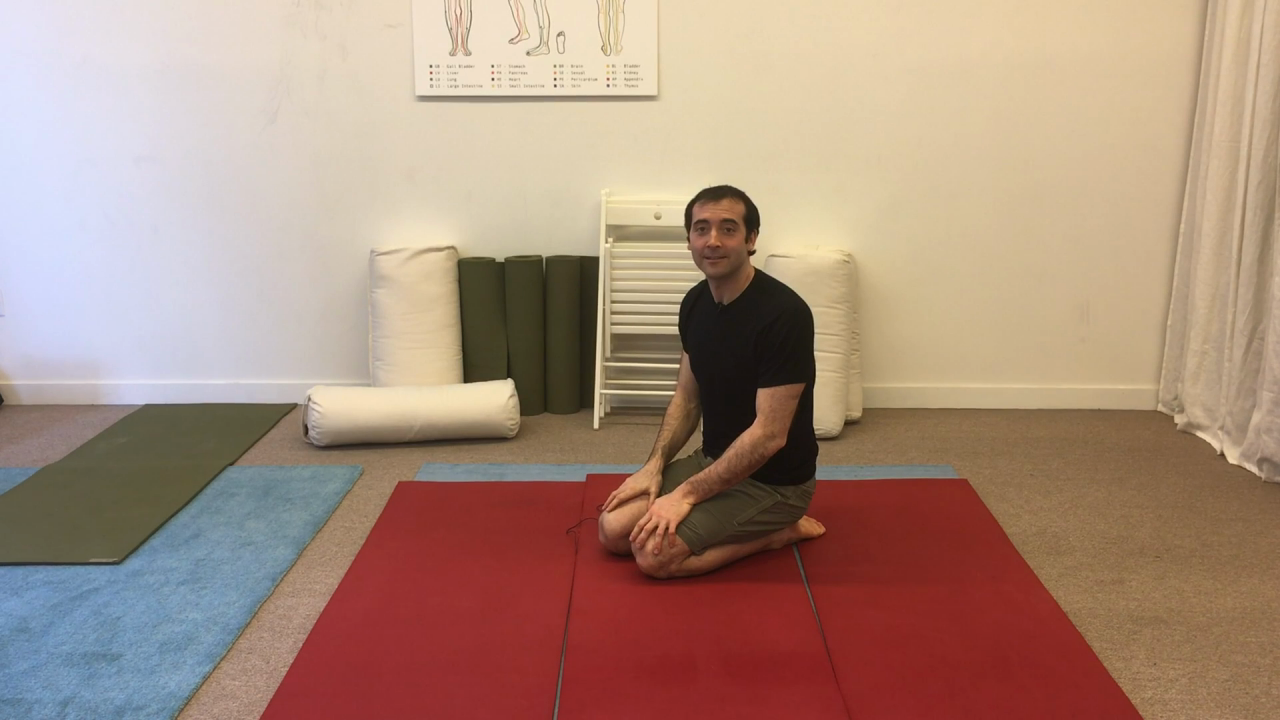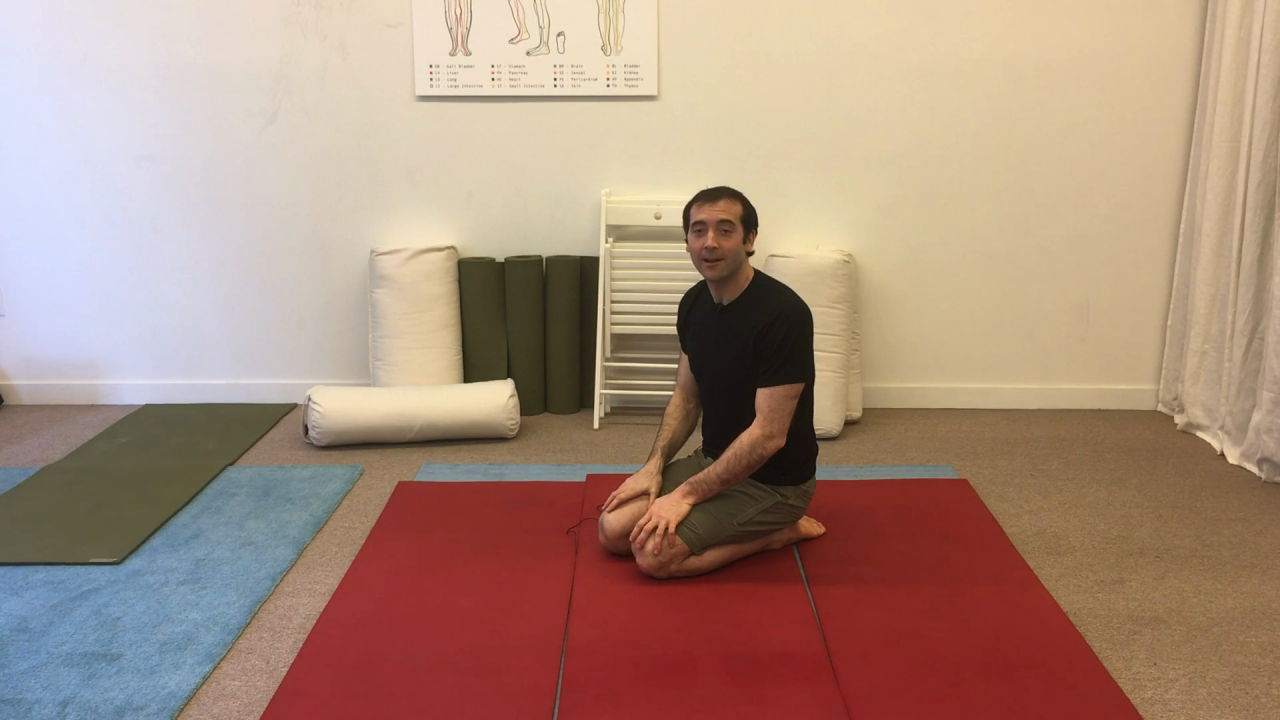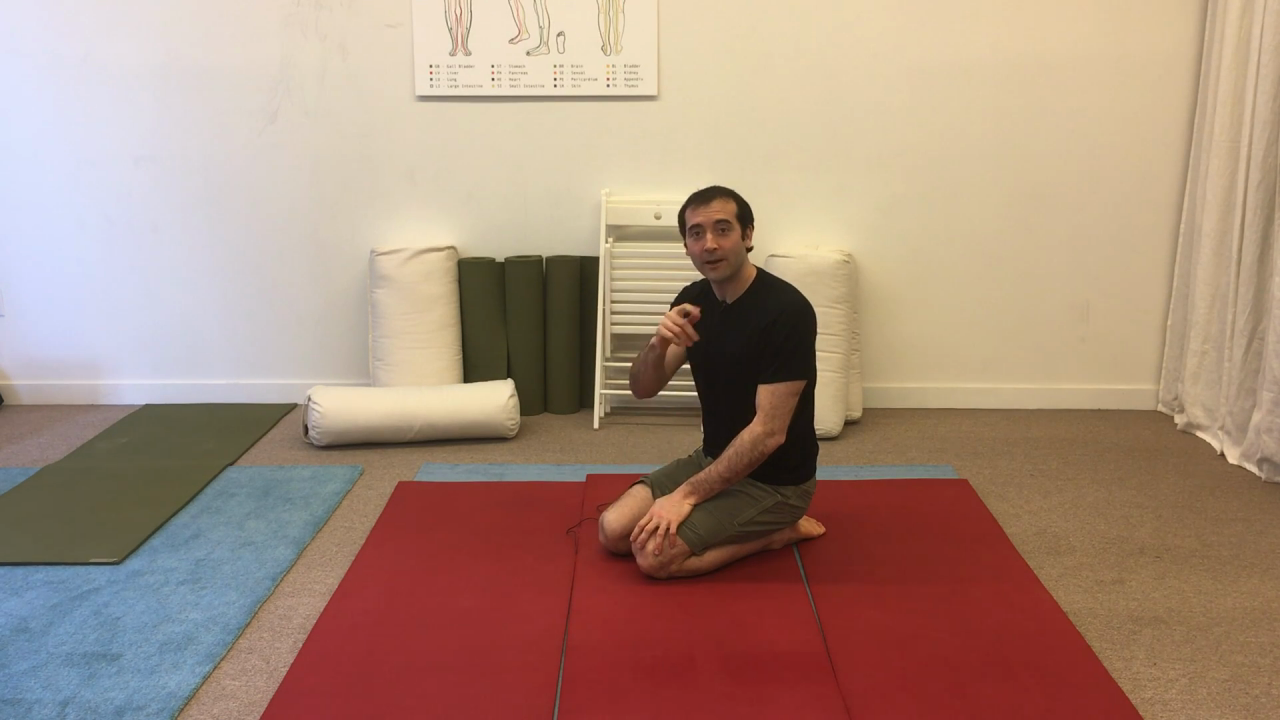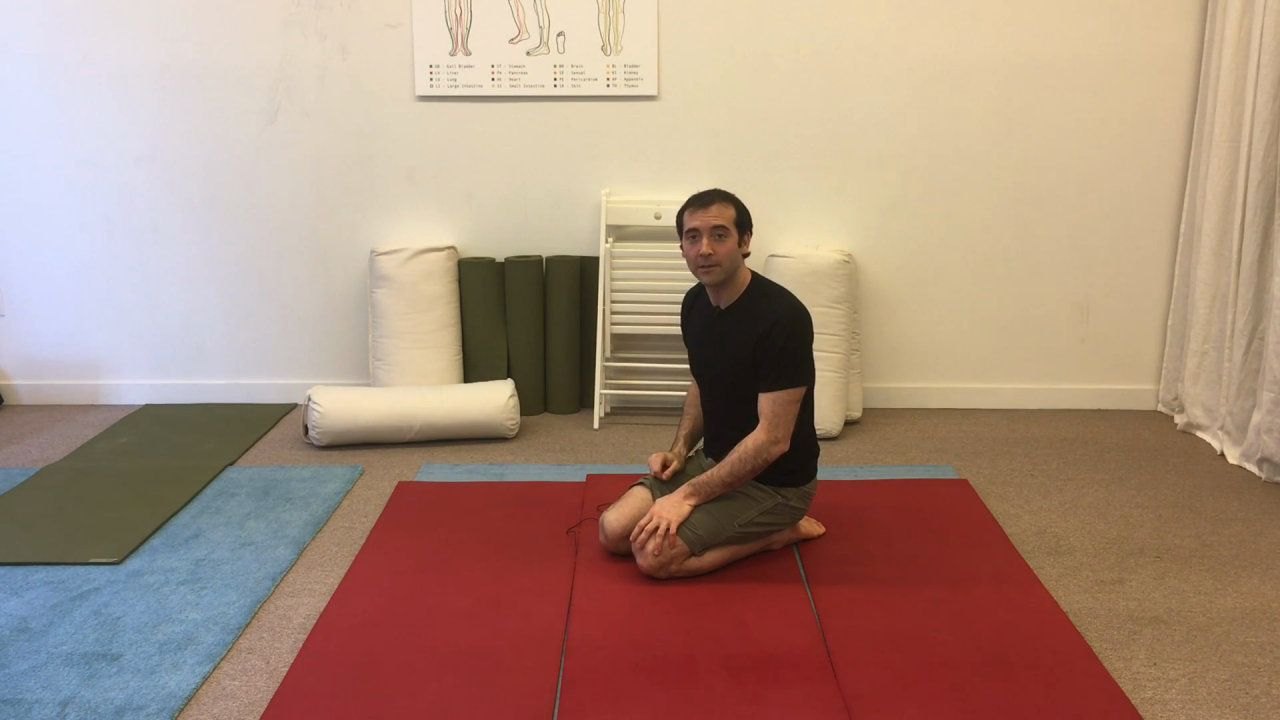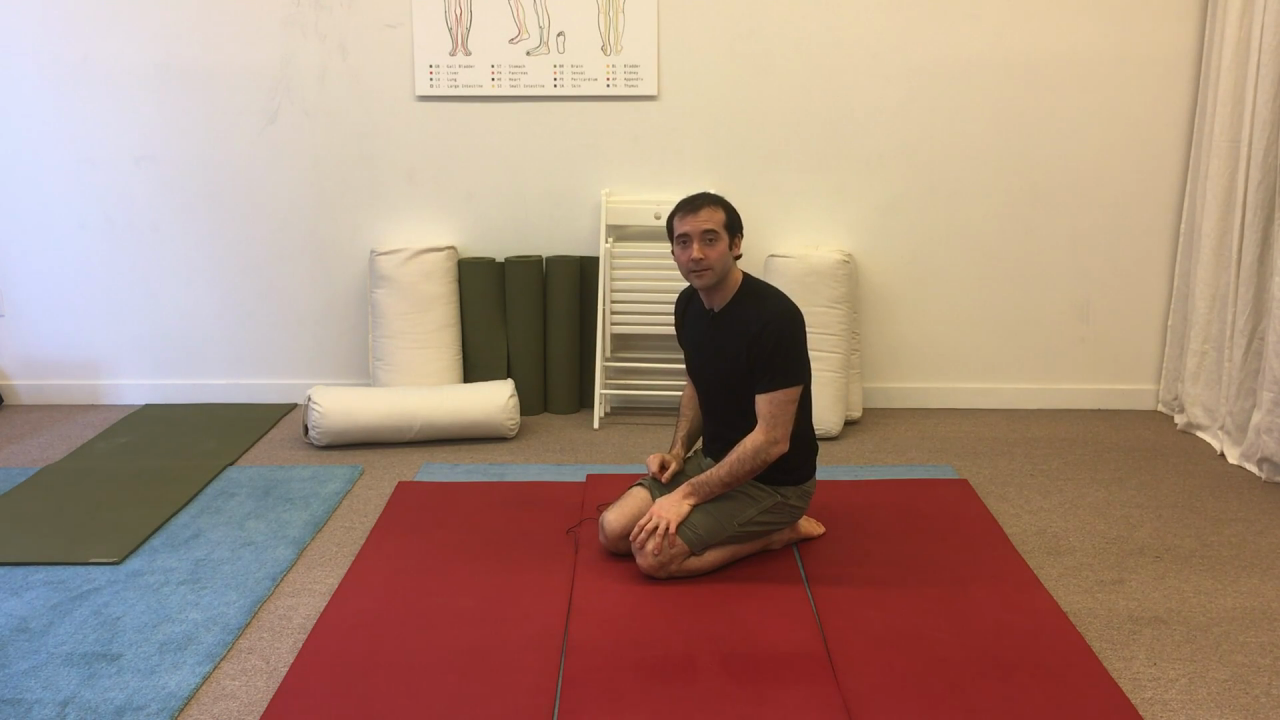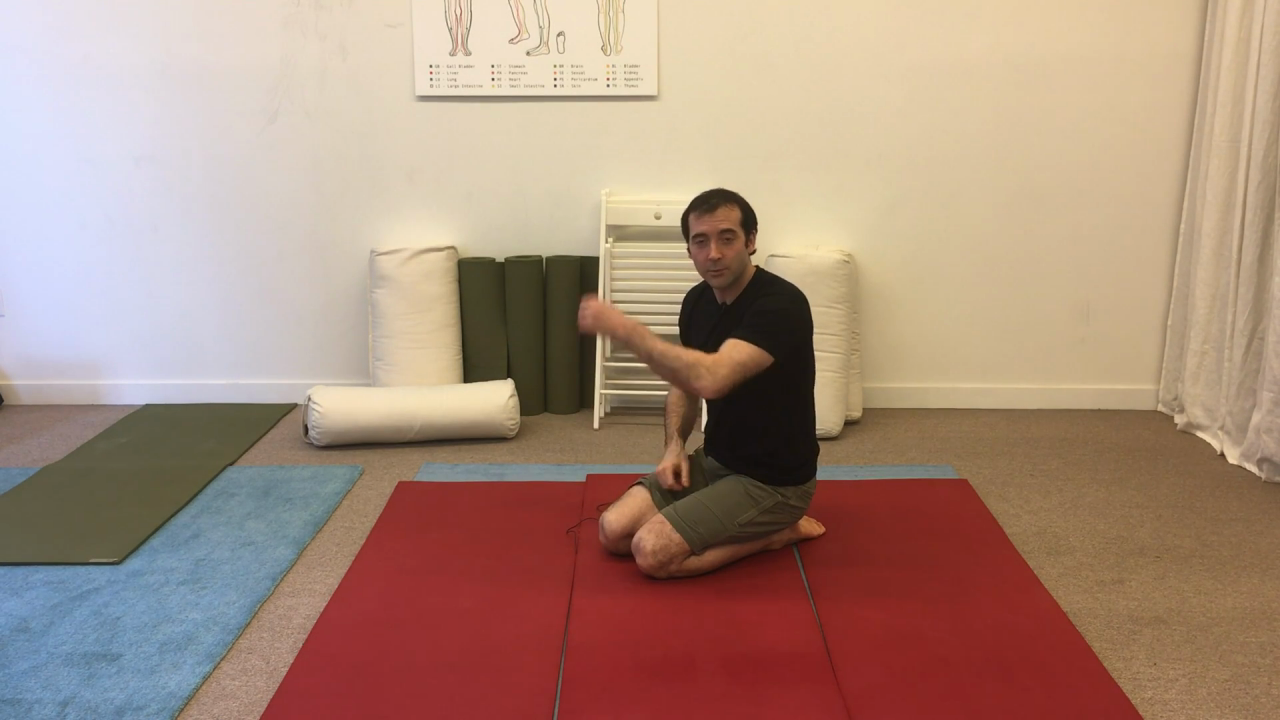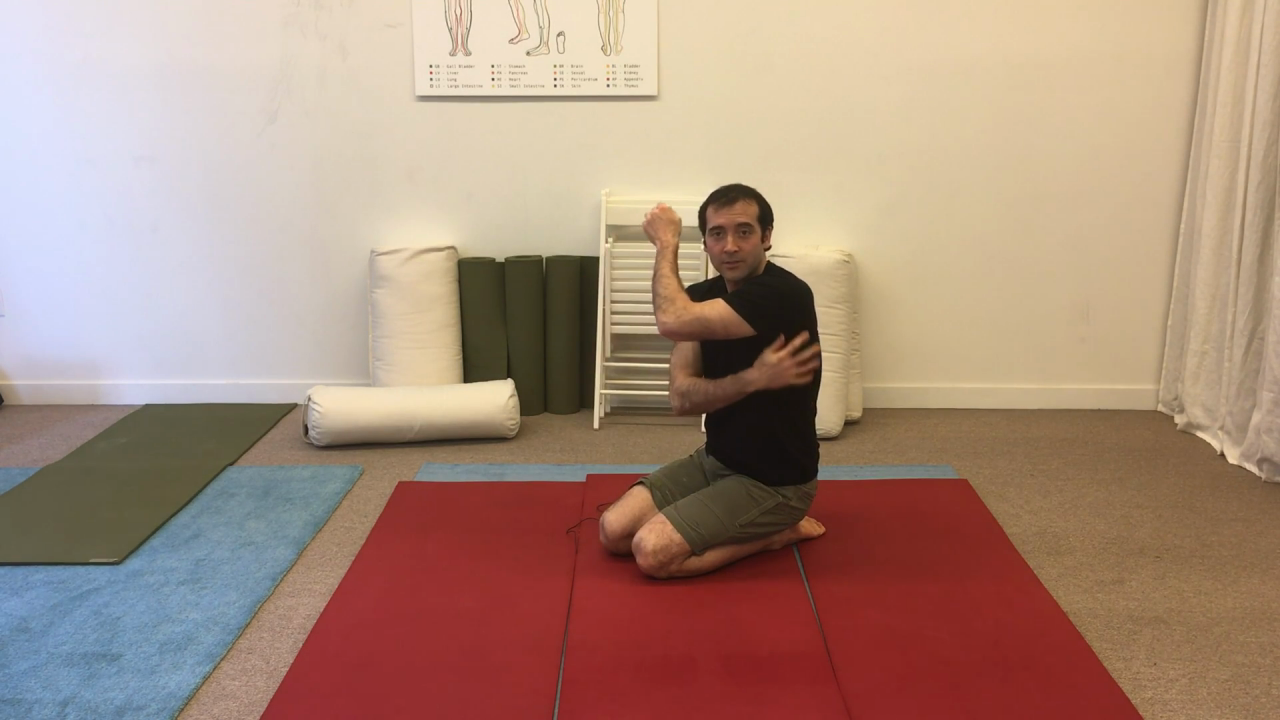
dt=0.7s
person 1, frame 1
left shoulder: (783, 314)
right shoulder: (695, 303)
left elbow: (769, 435)
right elbow: (687, 397)
left wrist: (687, 495)
right wrist: (655, 465)
left hip: (772, 480)
right hip: (714, 459)
left knee: (653, 554)
right knee: (614, 529)
left ankle: (779, 530)
person 1, frame 2
left shoulder: (782, 315)
right shoulder: (694, 303)
left elbow: (768, 435)
right elbow: (686, 397)
left wrist: (686, 496)
right wrist: (655, 466)
left hip: (772, 480)
right hip: (714, 459)
left knee: (653, 554)
right knee: (614, 529)
left ankle: (780, 529)
right ankle: (755, 527)
person 1, frame 3
left shoulder: (786, 311)
right shoulder: (693, 300)
left elbow: (768, 432)
right elbow: (642, 387)
left wrist: (688, 495)
right wrist: (660, 344)
left hip: (773, 480)
right hip: (714, 459)
left knee: (653, 554)
right knee: (614, 531)
left ankle: (780, 531)
right ankle: (756, 528)
person 1, frame 4
left shoulder: (782, 318)
right shoulder: (695, 303)
left elbow: (773, 439)
left wrist: (688, 496)
right wrist: (680, 449)
left hip: (773, 482)
right hip: (715, 459)
left knee: (653, 554)
right knee: (614, 531)
left ankle: (779, 531)
right ankle: (757, 528)
person 1, frame 5
left shoulder: (774, 317)
right shoulder: (689, 304)
left elbow: (772, 440)
left wrist: (688, 496)
right wrist: (678, 451)
left hip: (772, 482)
right hip: (715, 460)
left knee: (653, 553)
right knee: (614, 531)
left ankle: (778, 531)
right ankle: (756, 528)
person 1, frame 6
left shoulder: (780, 305)
right shoulder: (697, 301)
left elbow: (708, 380)
right elbow: (685, 386)
left wrist: (622, 327)
right wrist: (675, 447)
left hip: (772, 481)
right hip: (716, 460)
left knee: (652, 552)
right knee: (614, 532)
left ankle: (777, 530)
right ankle: (759, 527)
person 1, frame 7
left shoulder: (784, 296)
right shoulder: (702, 298)
left elbow: (672, 320)
right elbow: (681, 398)
left wrist: (666, 242)
right wrist: (756, 379)
left hip: (774, 482)
right hip: (715, 459)
left knee: (652, 552)
right knee: (615, 532)
left ankle: (778, 531)
right ankle: (756, 527)
